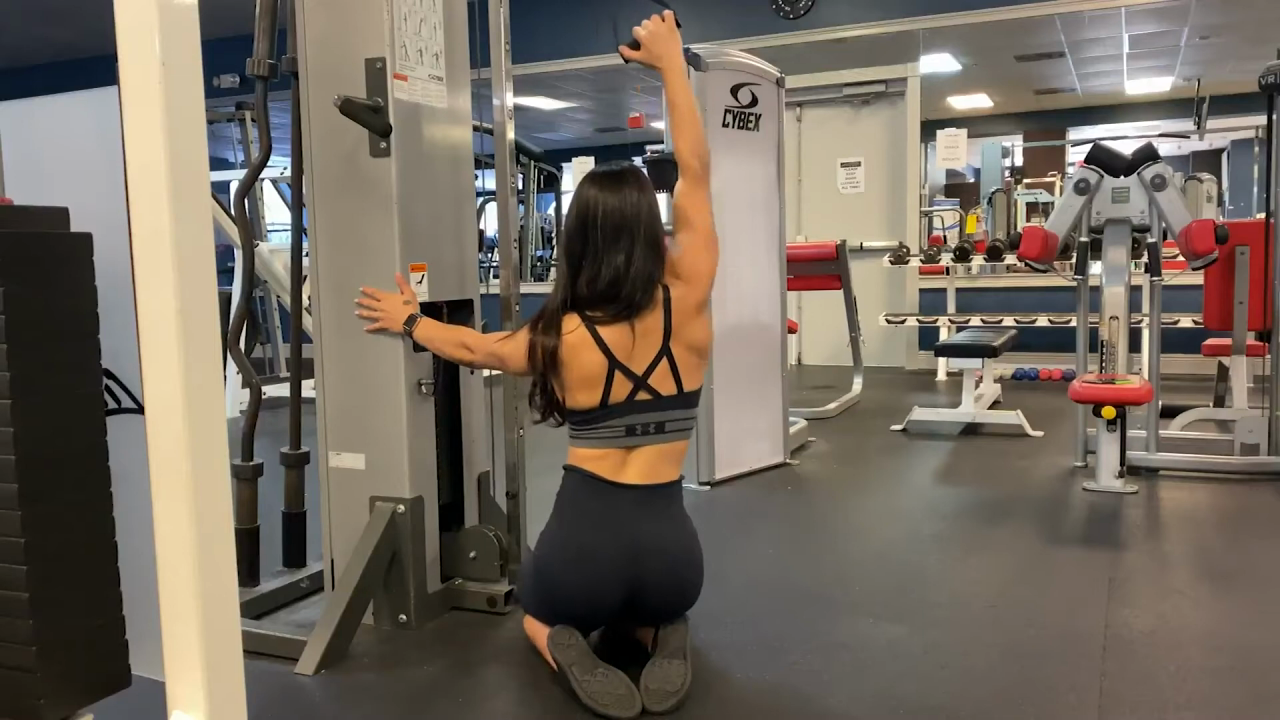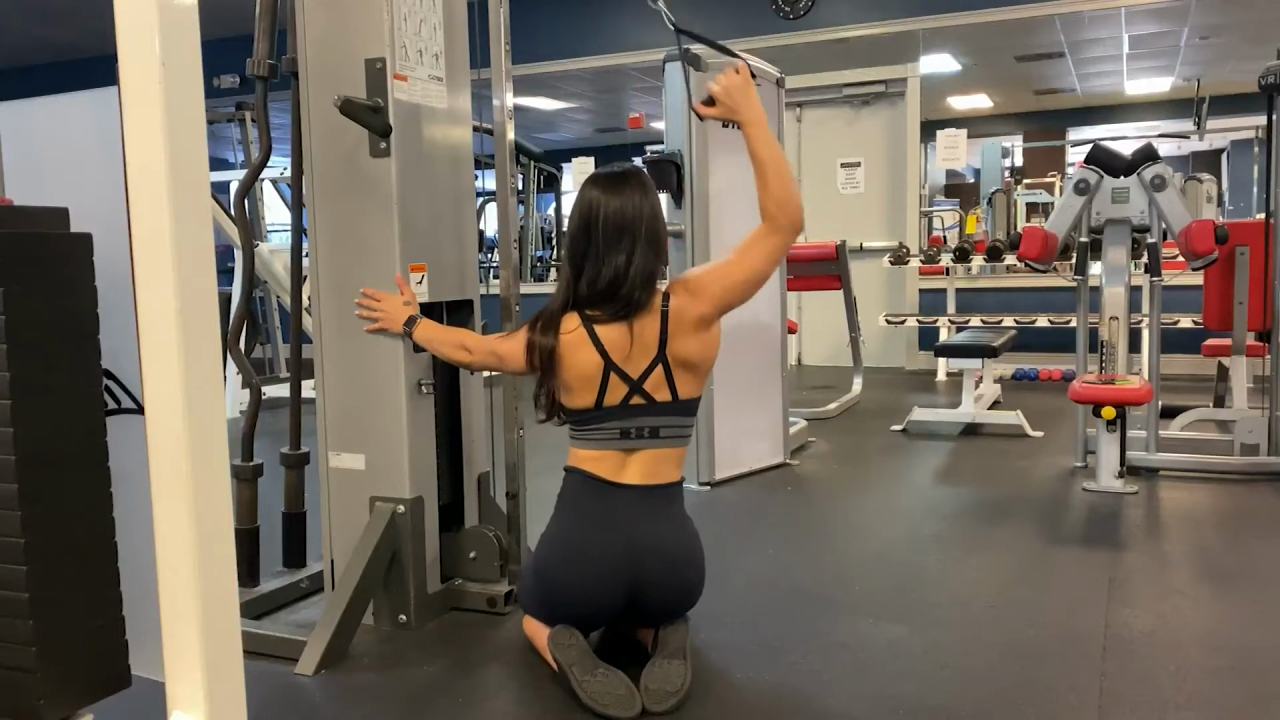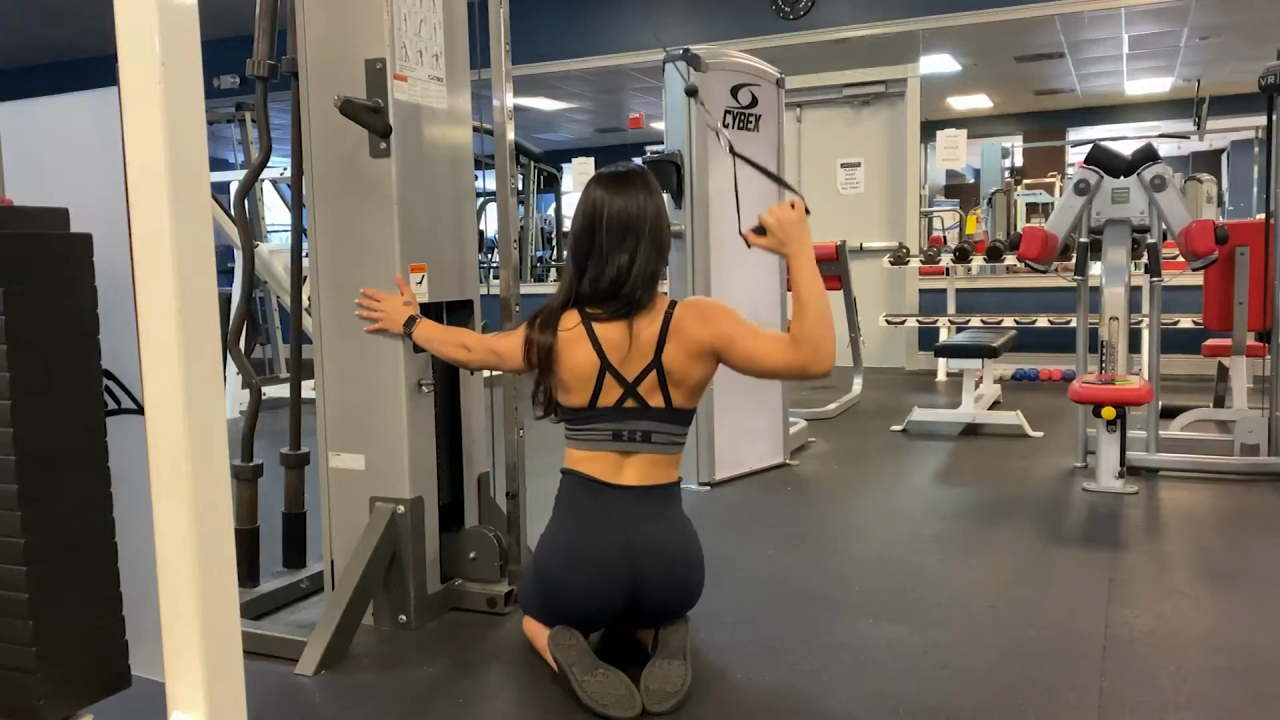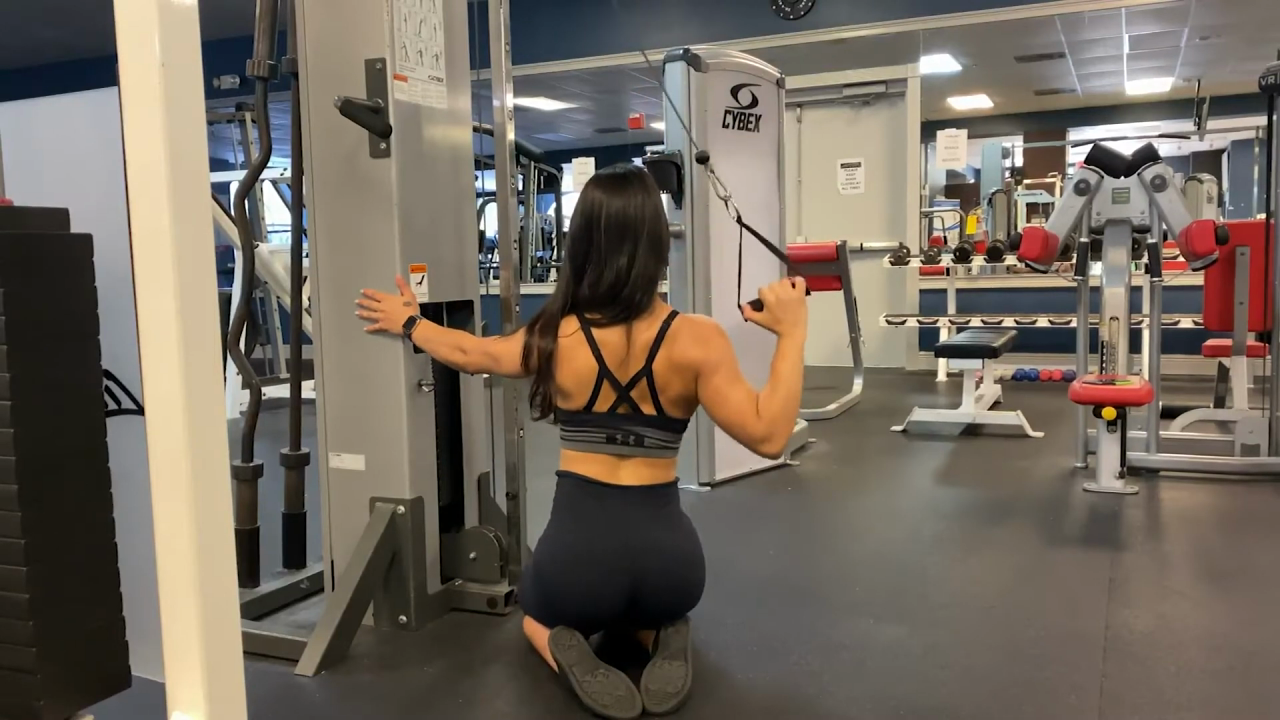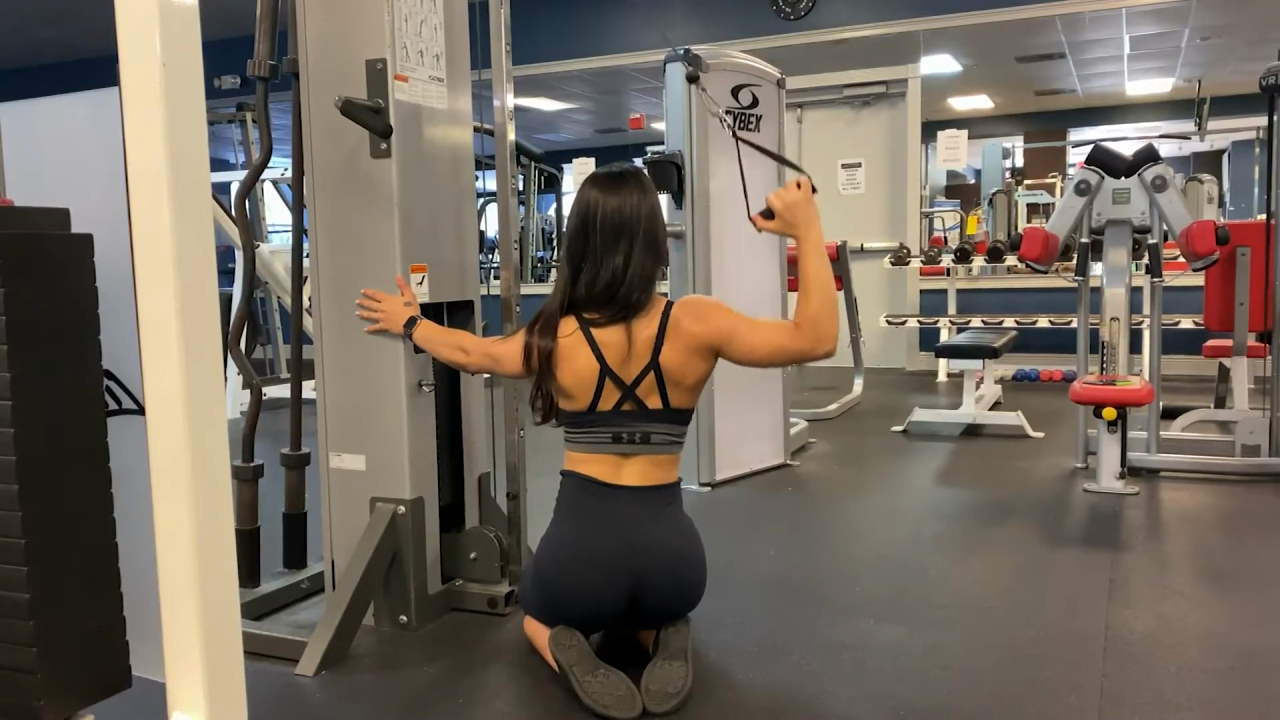
dt=0.4s
person 1, frame 1
left shoulder: (558, 337)
right shoulder: (686, 305)
left elbow: (475, 348)
right elbow: (694, 173)
left wrist: (409, 321)
right wrist: (670, 61)
left hip: (581, 543)
right hip: (668, 547)
left knee: (540, 609)
right knee: (652, 599)
left ankle: (567, 652)
right ankle: (660, 637)
person 1, frame 2
left shoulder: (559, 335)
right shoulder: (693, 313)
left elbow: (474, 349)
right elbow: (784, 222)
left wrist: (408, 322)
right wrist: (748, 114)
left hip: (580, 541)
right hip: (669, 547)
left knee: (537, 610)
right knee: (650, 599)
left ankle: (566, 653)
right ankle: (660, 636)
person 1, frame 3
left shoulder: (556, 333)
right shoulder: (697, 326)
left elbow: (471, 349)
right elbow: (815, 356)
left wrist: (409, 322)
right wrist: (797, 246)
left hip: (580, 545)
right hip: (668, 550)
left knee: (537, 610)
right knee: (651, 597)
left ankle: (568, 653)
right ankle: (662, 638)
person 1, frame 4
left shoulder: (556, 338)
right shoulder: (695, 339)
left elbow: (470, 353)
right elbow: (769, 437)
left wrist: (408, 323)
right wrist: (791, 330)
left hip: (578, 549)
right hip: (666, 552)
left knee: (539, 611)
right knee: (647, 603)
left ankle: (565, 650)
right ankle: (662, 636)
person 1, frame 5
left shoulder: (554, 338)
right shoulder: (695, 324)
left elbow: (471, 353)
right elbow: (816, 339)
left wrist: (409, 323)
right wrist: (807, 232)
left hip: (581, 546)
right hip: (668, 552)
left knee: (538, 612)
right knee: (649, 599)
left ankle: (568, 652)
right ankle: (663, 638)
